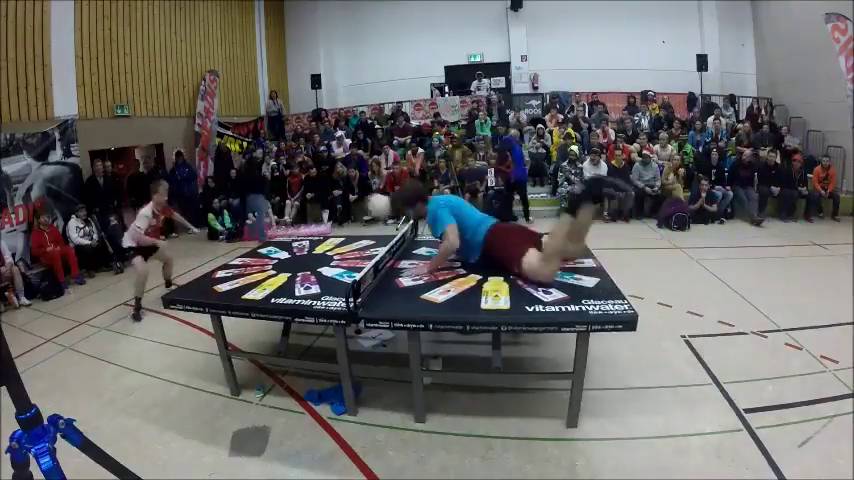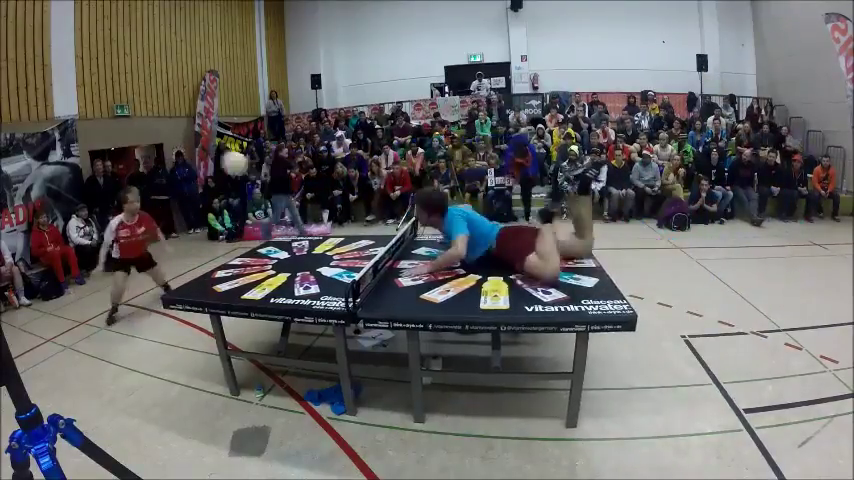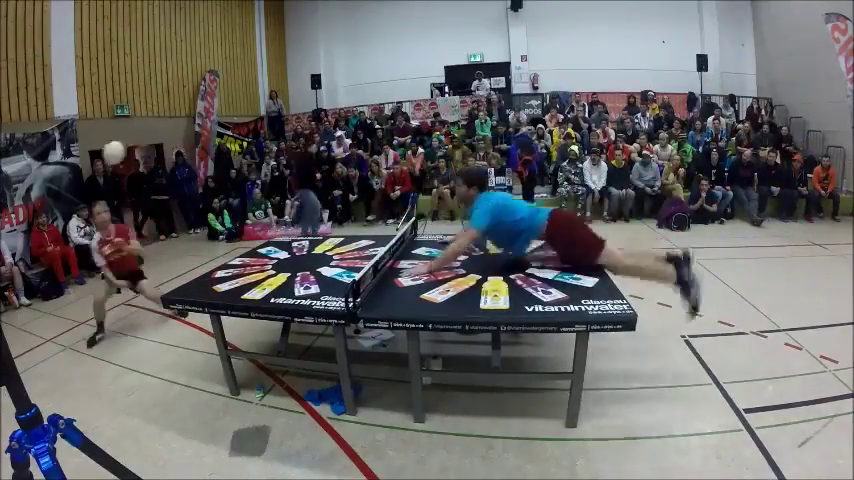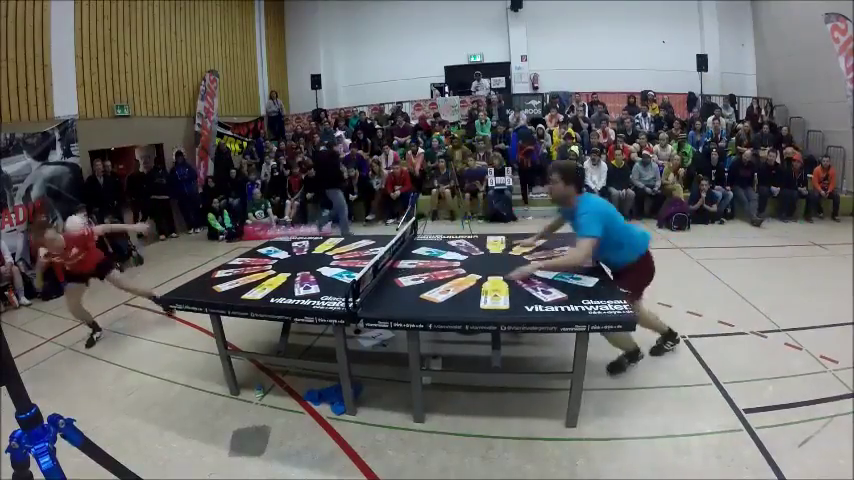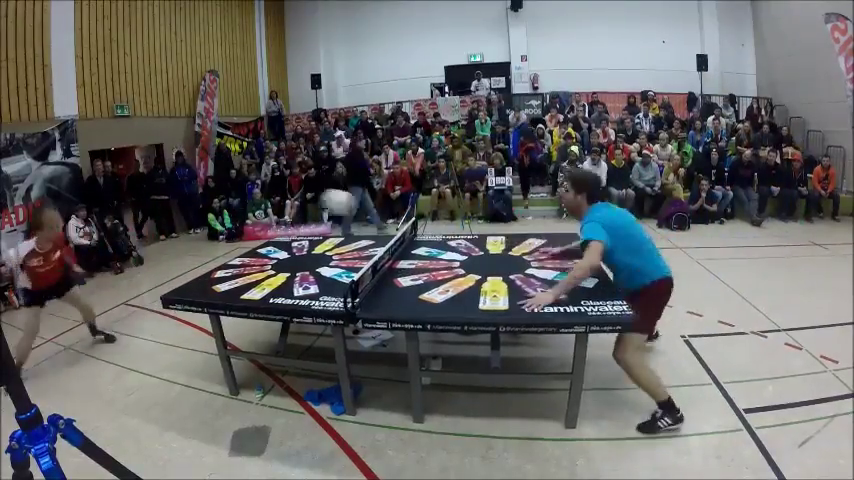
dt=0.3s
person 1, frame 1
left shoulder: (439, 208)
right shoulder: (441, 200)
left elbow: (452, 243)
left wrist: (429, 267)
left hip: (497, 237)
right hip: (499, 233)
left knee: (546, 272)
right knee: (574, 248)
right ankle: (585, 200)
person 1, frame 2
left shoulder: (455, 218)
right shoulder: (452, 211)
left elbow: (458, 253)
left wrist: (428, 267)
left hip: (508, 242)
left knee: (550, 272)
right knee: (584, 245)
person 1, frame 3
left shoulder: (484, 205)
right shoulder: (488, 200)
left elbow: (461, 245)
right elbow: (465, 239)
left wrist: (429, 268)
left hip: (559, 227)
right hip: (556, 223)
left knee: (619, 264)
right knee: (617, 259)
left ankle: (679, 275)
right ankle: (675, 261)
person 1, frame 4
left shoulder: (588, 211)
right shoulder: (576, 204)
left elbow: (580, 257)
right elbow: (560, 220)
left wrist: (536, 266)
right wrist: (537, 238)
left hip: (637, 265)
right hip: (624, 261)
right knee: (630, 309)
left ankle: (631, 352)
right ankle: (669, 335)
person 1, frame 5
left shoulder: (594, 221)
right shoulder: (602, 211)
left elbow: (591, 262)
left wrist: (552, 294)
right wrist: (566, 249)
left hip: (652, 285)
right hip: (641, 279)
left knee: (624, 352)
left ankle: (669, 411)
right ankle: (647, 331)
person 2, frame 1
left shoulder: (163, 207)
right shoulder: (145, 213)
left elbow: (175, 216)
right elbow: (135, 236)
left wrist: (190, 227)
right wrist: (155, 241)
left hip: (150, 242)
right hip: (134, 244)
left knee: (169, 259)
right knee: (142, 272)
left ankle: (168, 284)
right ankle: (137, 307)
person 2, frame 2
left shoulder: (145, 218)
right shoulder: (115, 224)
left elbow: (156, 231)
right elbow: (105, 245)
left wrist: (165, 245)
right wrist: (100, 264)
left hip: (141, 255)
right hip: (121, 257)
left knee: (160, 277)
right knee: (119, 288)
left ankle: (165, 288)
right ankle: (114, 309)
person 2, frame 3
left shoulder: (123, 229)
right shoulder: (96, 243)
left elbow: (138, 250)
right elbow: (104, 268)
left wrist: (130, 249)
right wrist: (115, 281)
left hip: (133, 271)
right hip: (113, 274)
left knee: (153, 295)
right knee: (98, 299)
right ankle: (100, 330)
person 2, frame 4
left shoulder: (74, 236)
right shoulder: (47, 253)
left elbow: (102, 229)
right elbow: (40, 262)
left wrist: (131, 227)
right wrist: (39, 278)
left hip: (97, 262)
right hip: (75, 272)
left knee: (125, 285)
right knee: (72, 305)
left ankle: (157, 299)
right ankle: (95, 329)
person 2, frame 5
left shoulder: (58, 237)
right shoulder: (22, 251)
left wrist: (73, 266)
left hip: (58, 279)
right hip: (33, 289)
left knee: (86, 307)
right knee: (30, 332)
left ankle: (94, 331)
right ankle: (16, 369)
